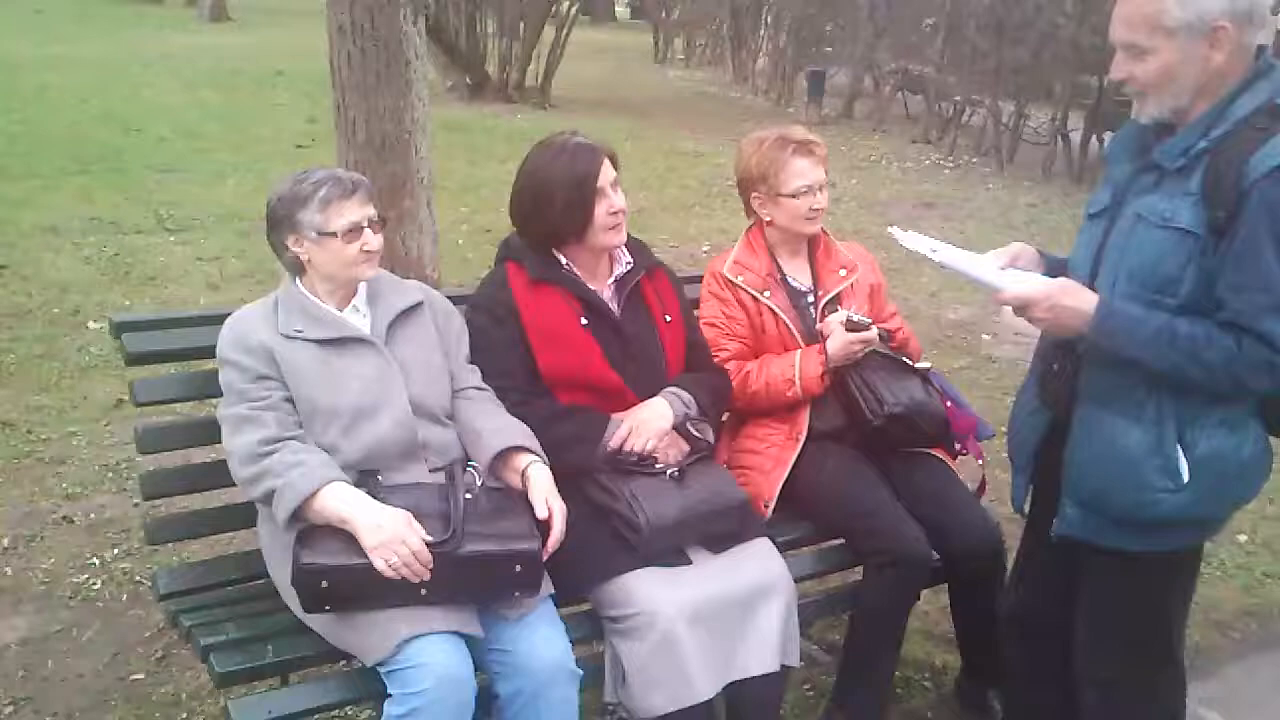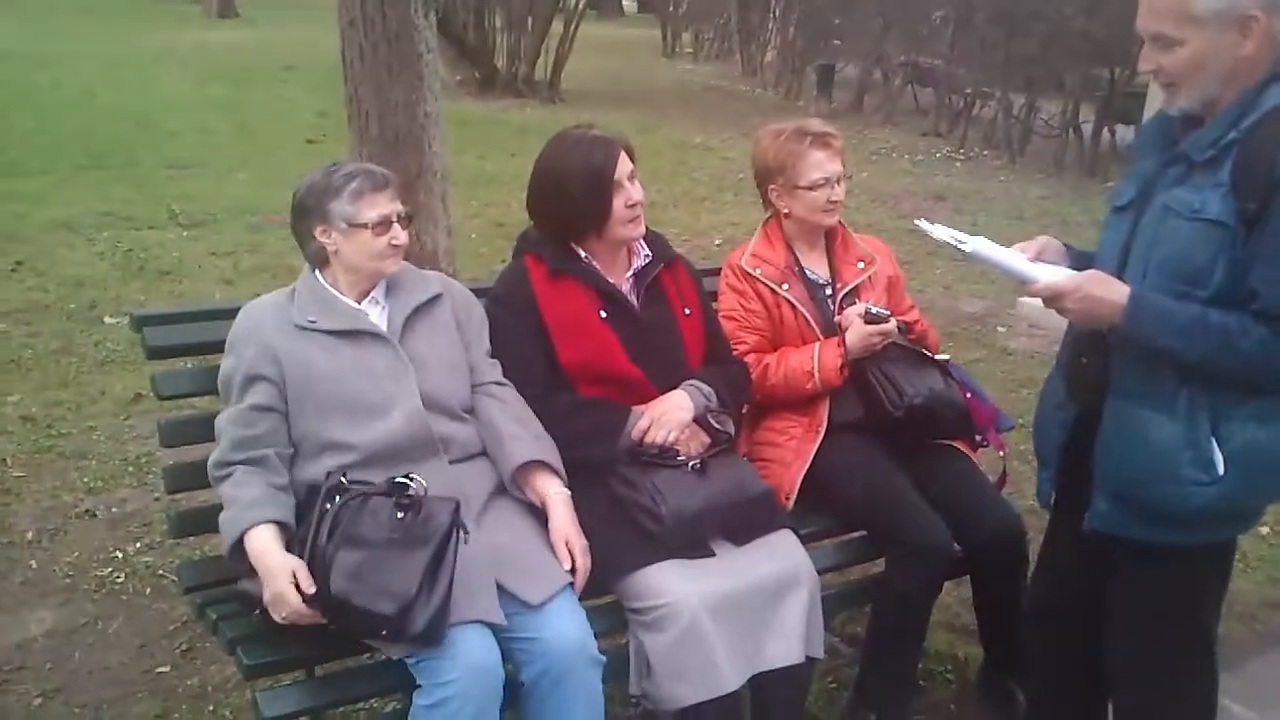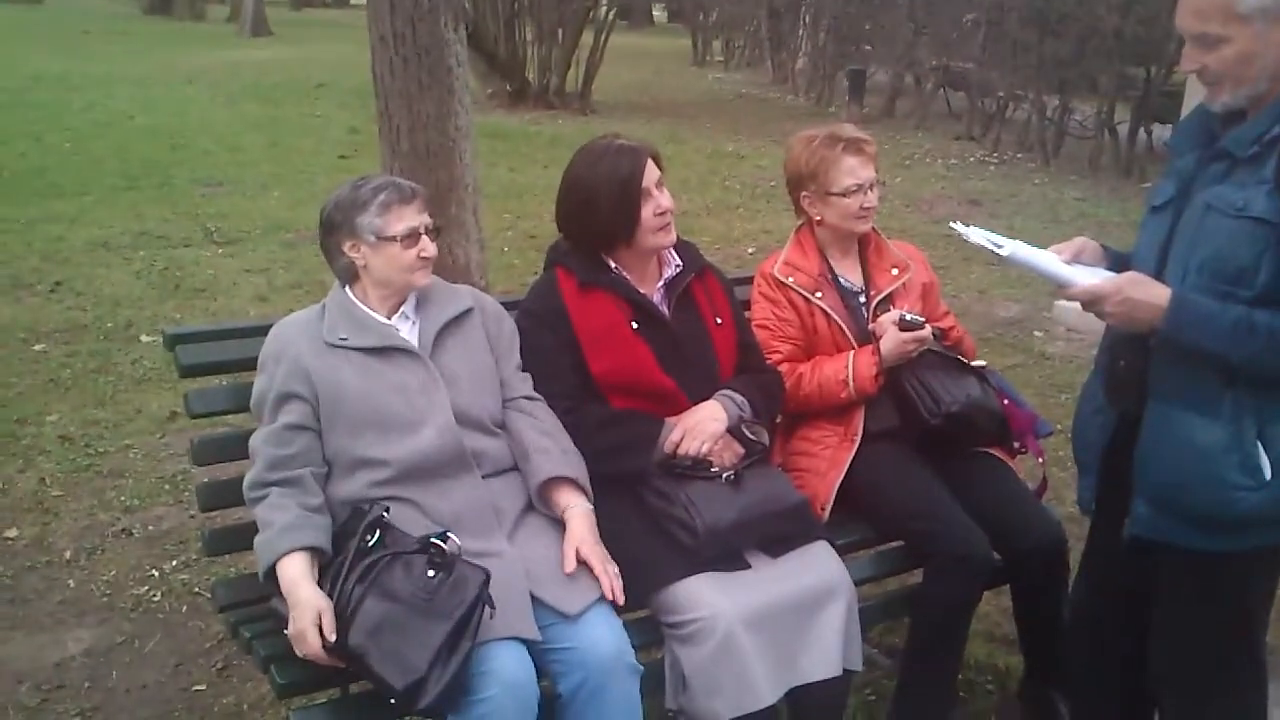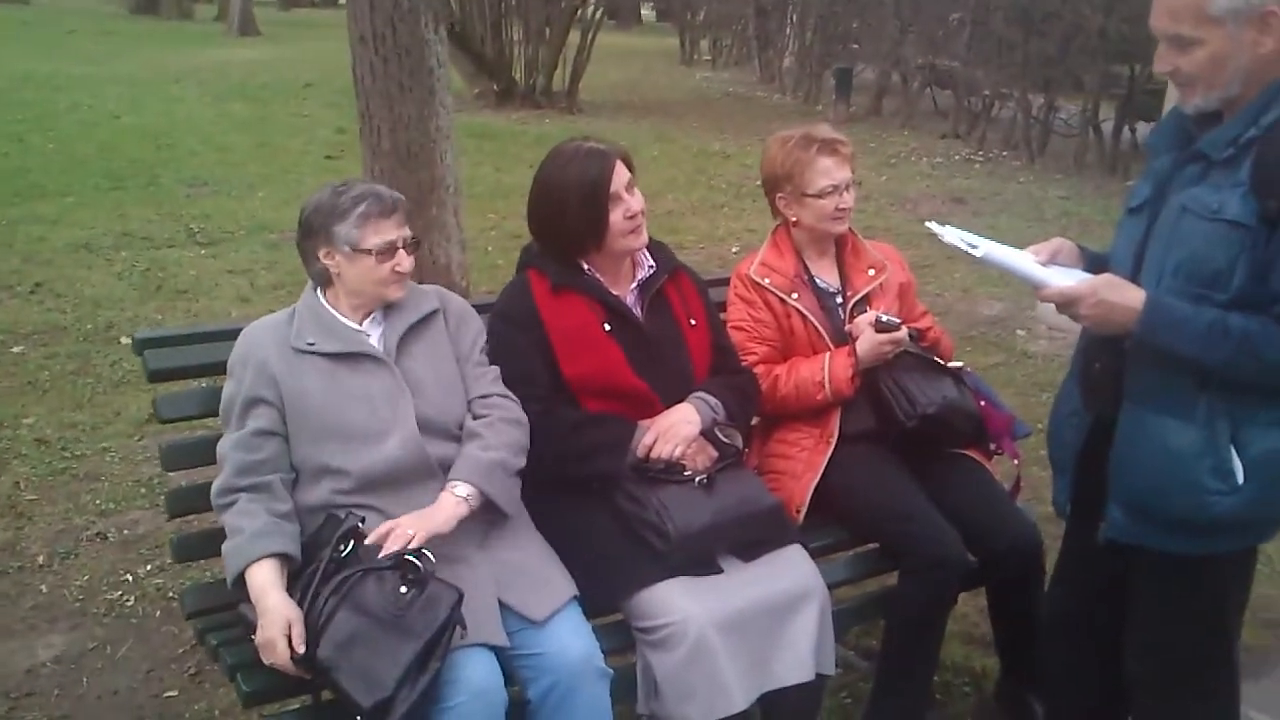
dt=0.7s
person 1, frame 1
right shoulder: (1147, 139)
left wrist: (1099, 319)
right wrist: (1047, 269)
left hip: (1148, 479)
right hip: (1073, 452)
right knee: (1033, 641)
person 1, frame 2
right shoulder: (1170, 132)
left wrist: (1130, 310)
right wrist: (1072, 262)
left hip: (1182, 472)
right hip: (1098, 443)
right knee: (1057, 637)
person 1, frame 3
right shoulder: (1205, 132)
left wrist: (1172, 312)
right wrist: (1109, 262)
left hip: (1222, 477)
right hip: (1138, 453)
right knee: (1099, 652)
person 1, frame 4
right shoulder: (1185, 133)
left wrist: (1144, 316)
right wrist: (1087, 264)
left hip: (1199, 479)
right hip: (1112, 451)
right knee: (1074, 646)
person 2, frame 1
left shoulder: (854, 262)
right shoulder: (730, 279)
left elbow: (903, 345)
right elbow: (728, 383)
left wrist: (869, 344)
right wrist: (822, 358)
right hip: (794, 440)
left knee: (978, 539)
right knee: (903, 549)
person 2, frame 2
left shoulder: (873, 255)
right shoulder: (747, 272)
left elbow: (920, 337)
right elbow: (747, 376)
left wrist: (889, 336)
right wrist: (841, 350)
right hip: (812, 431)
left knee: (1000, 529)
right knee: (925, 540)
person 2, frame 3
left shoulder: (907, 261)
right shoulder: (779, 280)
left elbow: (956, 344)
right elbow: (781, 385)
left wrist: (923, 344)
right wrist: (876, 359)
right hip: (849, 440)
left knee: (1041, 538)
right knee: (963, 550)
person 2, frame 4
left shoulder: (884, 261)
right shoulder: (757, 282)
left elbow: (932, 342)
right elbow: (759, 387)
left wrist: (901, 344)
right wrist: (852, 360)
right hip: (824, 442)
left knee: (1016, 540)
right knee: (938, 553)
person 3, frame 1
left shoulder: (650, 275)
right shoulder: (503, 298)
left elbow: (712, 377)
right elbow: (509, 416)
left wrist: (670, 405)
right wrist: (614, 431)
left hip: (672, 473)
right hip: (576, 485)
left knee: (767, 577)
right knee: (659, 607)
person 3, frame 2
left shoulder: (668, 267)
right shoulder: (523, 289)
left elbow: (731, 369)
right elbow: (531, 411)
left wrist: (691, 396)
right wrist: (636, 423)
left hip: (692, 463)
right hip: (597, 476)
left knee: (789, 570)
right knee: (682, 599)
person 3, frame 3
left shoulder: (699, 277)
right shoulder: (554, 302)
left elbow: (764, 379)
right elbow: (562, 425)
left wrist: (724, 406)
right wrist: (668, 435)
left hip: (725, 478)
right hip: (628, 489)
left knee: (826, 580)
right knee: (715, 612)
person 3, frame 4
left shoulder: (674, 279)
right shoulder: (526, 305)
left elbow: (739, 381)
right elbow: (535, 432)
left wrist: (698, 410)
right wrist: (641, 438)
left hip: (699, 478)
right hip: (596, 495)
left knee: (800, 585)
right knee: (687, 617)
person 4, frame 1
left shoulder: (424, 305)
right shoulder: (253, 335)
left elbow: (472, 402)
right elbow: (270, 454)
left wrist: (529, 468)
right wrist: (361, 514)
right hip: (343, 541)
left knee: (546, 660)
right knee: (438, 676)
person 4, frame 2
left shoulder: (446, 298)
right shoulder: (265, 328)
left elbow: (493, 399)
right elbow: (249, 462)
left wrist: (554, 496)
right wrist: (270, 555)
left hip: (482, 506)
left knee: (568, 645)
right knee: (467, 663)
person 4, frame 3
left shoulder: (476, 311)
right shoulder: (297, 344)
left elbow: (526, 412)
right elbow: (286, 481)
left wrist: (575, 510)
right wrist: (299, 585)
left hip: (518, 521)
left knee: (605, 655)
person 4, frame 4
left shoulder: (446, 312)
right shoulder: (267, 349)
left elbow: (499, 417)
right elbow: (254, 487)
left wrist: (450, 505)
right wrist: (269, 595)
left hip: (481, 527)
right hip: (376, 553)
left knee: (574, 662)
